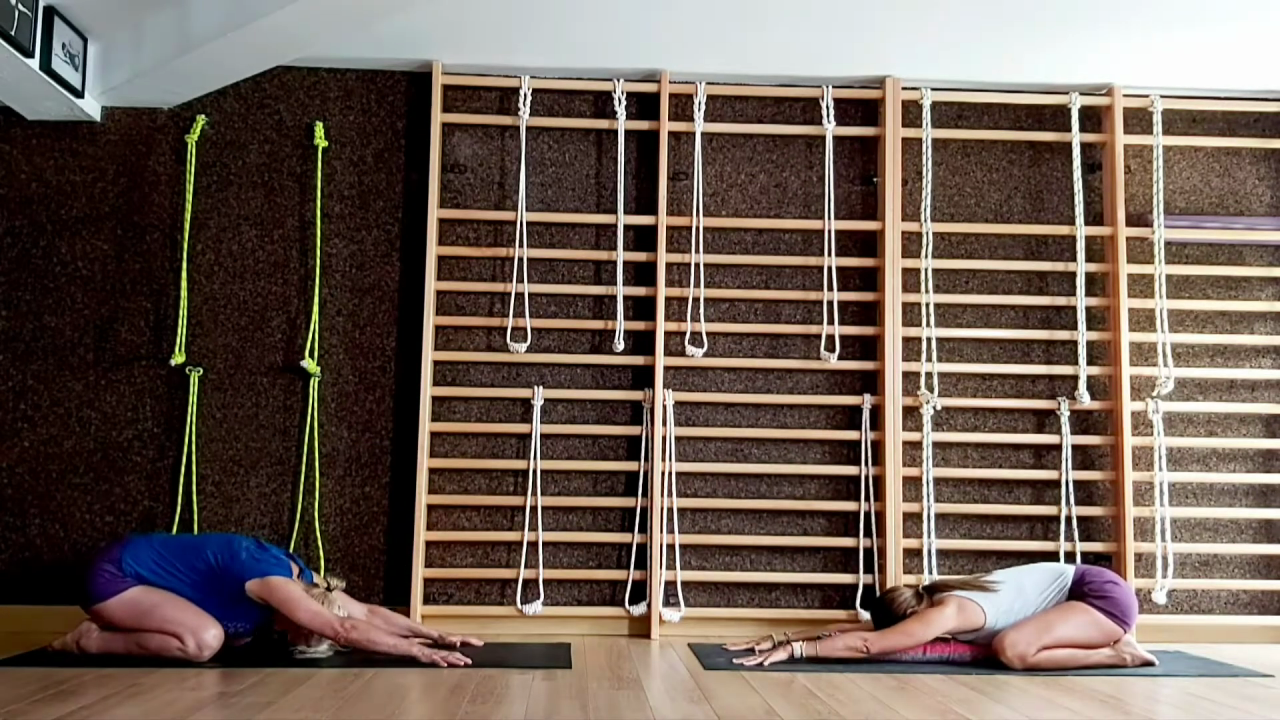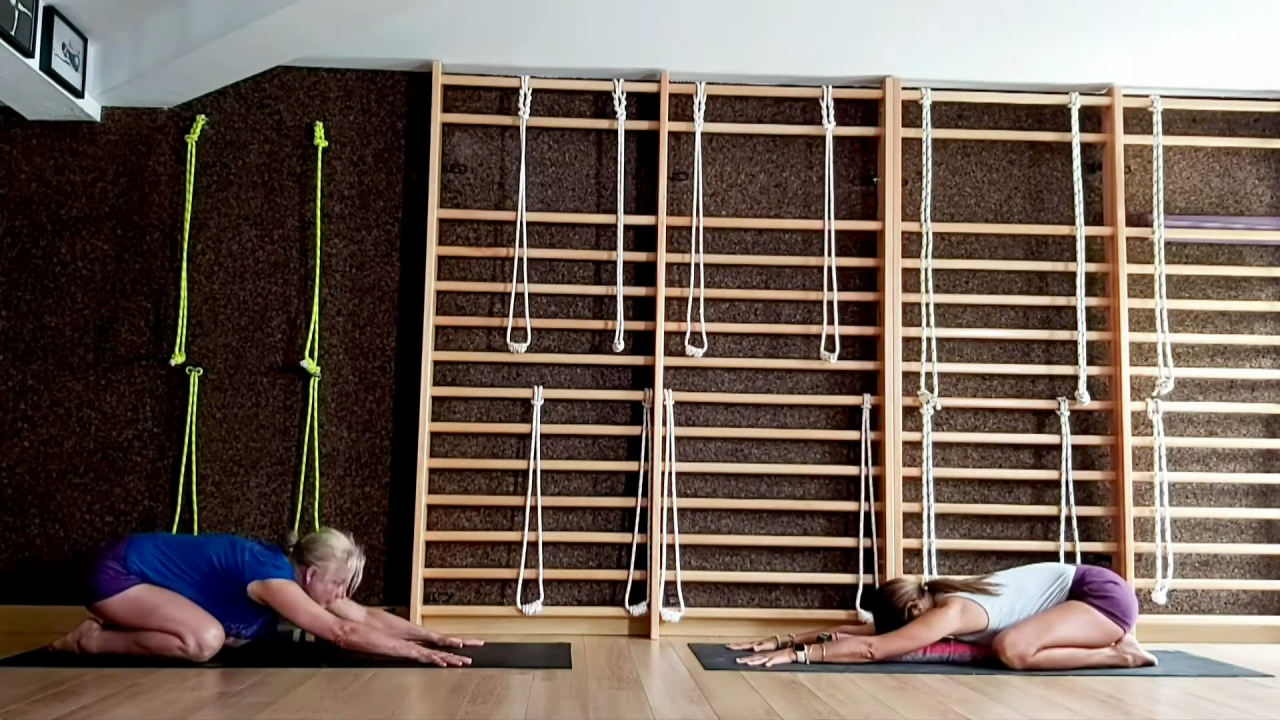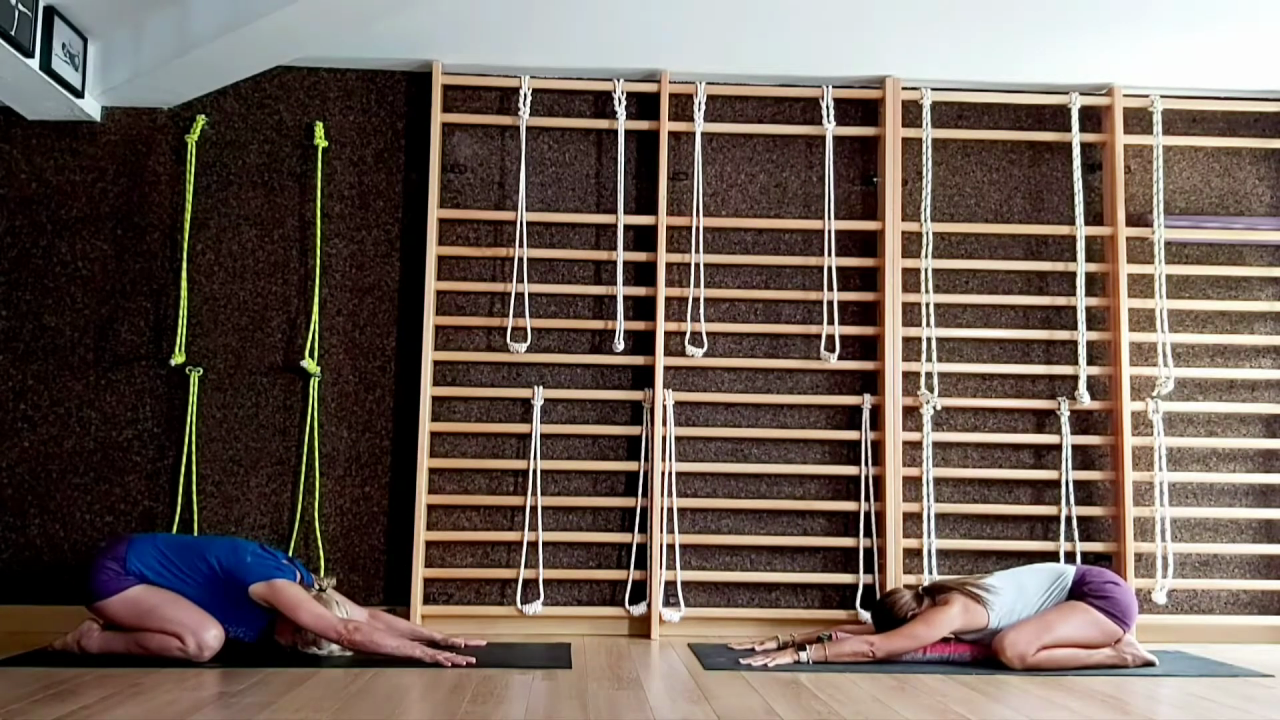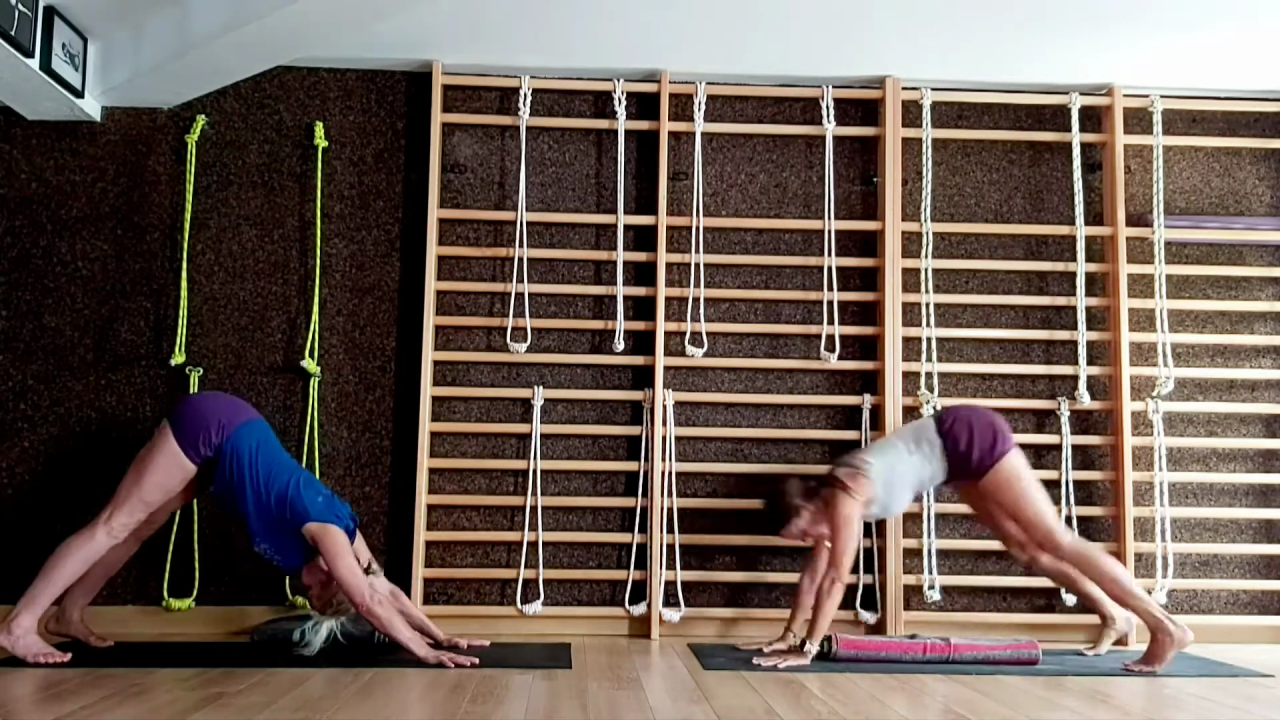
dt=0.5s
person 1, frame 1
left shoulder: (300, 577)
right shoulder: (271, 578)
left elbow: (367, 612)
right elbow: (342, 629)
left wrist: (436, 633)
right wrist: (418, 651)
left hip: (137, 566)
right hip: (113, 576)
left knee: (236, 633)
right knee: (203, 641)
left ankle: (115, 628)
right ankle: (91, 641)
person 1, frame 2
left shoulder: (299, 573)
right shoulder: (274, 582)
left elbow: (367, 616)
right elbow: (344, 634)
left wrist: (436, 637)
right wrist: (420, 653)
left hip: (140, 564)
right hip: (118, 573)
left knee: (232, 634)
right knee: (204, 641)
left ankle: (117, 626)
right ankle: (92, 640)
person 1, frame 3
left shoulder: (299, 580)
right shoulder: (274, 584)
left elbow: (367, 615)
right elbow: (348, 632)
left wrist: (440, 636)
right wrist: (424, 652)
left hip: (140, 562)
right hip: (116, 572)
left knee: (218, 630)
right knee: (204, 640)
left ankle: (117, 626)
right ankle: (92, 640)
person 1, frame 4
left shoulder: (340, 532)
right shoulder: (328, 529)
left elbow: (379, 591)
right elbow: (368, 603)
left wrist: (443, 635)
right wrist: (423, 650)
left hip: (225, 430)
right hip: (209, 425)
left knee: (141, 529)
right knee: (116, 525)
left ankle: (68, 615)
person 2, frame 1
left shoulder: (947, 612)
right shoulder: (932, 600)
left elbow: (868, 645)
right elbow: (854, 628)
left wrist: (794, 649)
right wrist: (781, 637)
left hip: (1104, 593)
right hip: (1084, 587)
left knee: (1013, 650)
left ankle: (1120, 652)
right ankle: (1113, 640)
person 2, frame 2
left shoulder: (949, 615)
right shoulder: (935, 599)
left elbow: (871, 649)
right elbow: (857, 631)
left wrist: (798, 654)
right wrist: (786, 641)
left hip: (1103, 593)
right hip: (1083, 586)
left knee: (1012, 650)
right knee: (1001, 641)
left ankle: (1119, 654)
right ankle: (1109, 641)
person 2, frame 3
left shoulder: (950, 613)
right shoulder: (931, 601)
left elbow: (872, 647)
right elbow: (856, 630)
left wrist: (799, 653)
right wrist: (784, 639)
left hip: (1105, 594)
right hip: (1082, 586)
left knee: (1012, 650)
right knee: (994, 641)
left ankle: (1119, 653)
right ankle: (1107, 641)
person 2, frame 4
left shoulder: (844, 494)
right shoulder: (829, 507)
left elbow: (837, 575)
right elbow: (816, 569)
left wrist: (808, 647)
right wrist: (790, 636)
left hip: (972, 436)
right hip: (957, 441)
left knee: (1052, 541)
right knee: (1022, 546)
left ankle: (1166, 628)
right ankle: (1113, 617)
